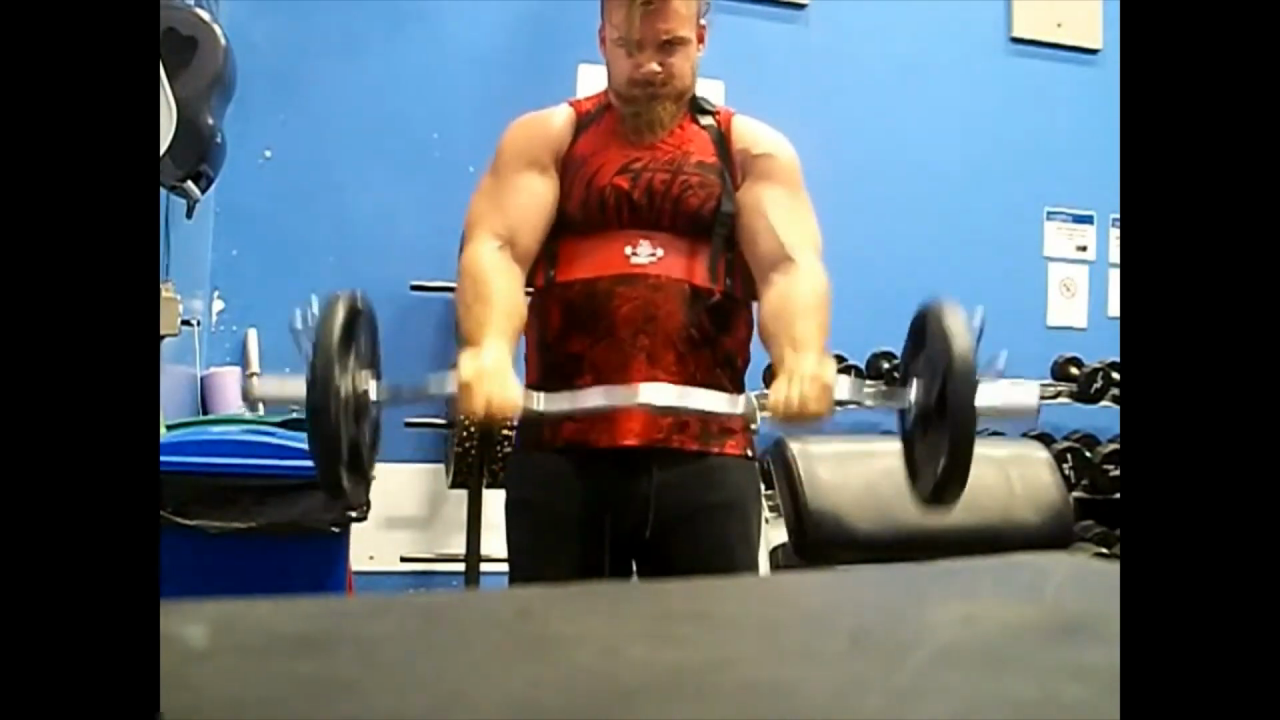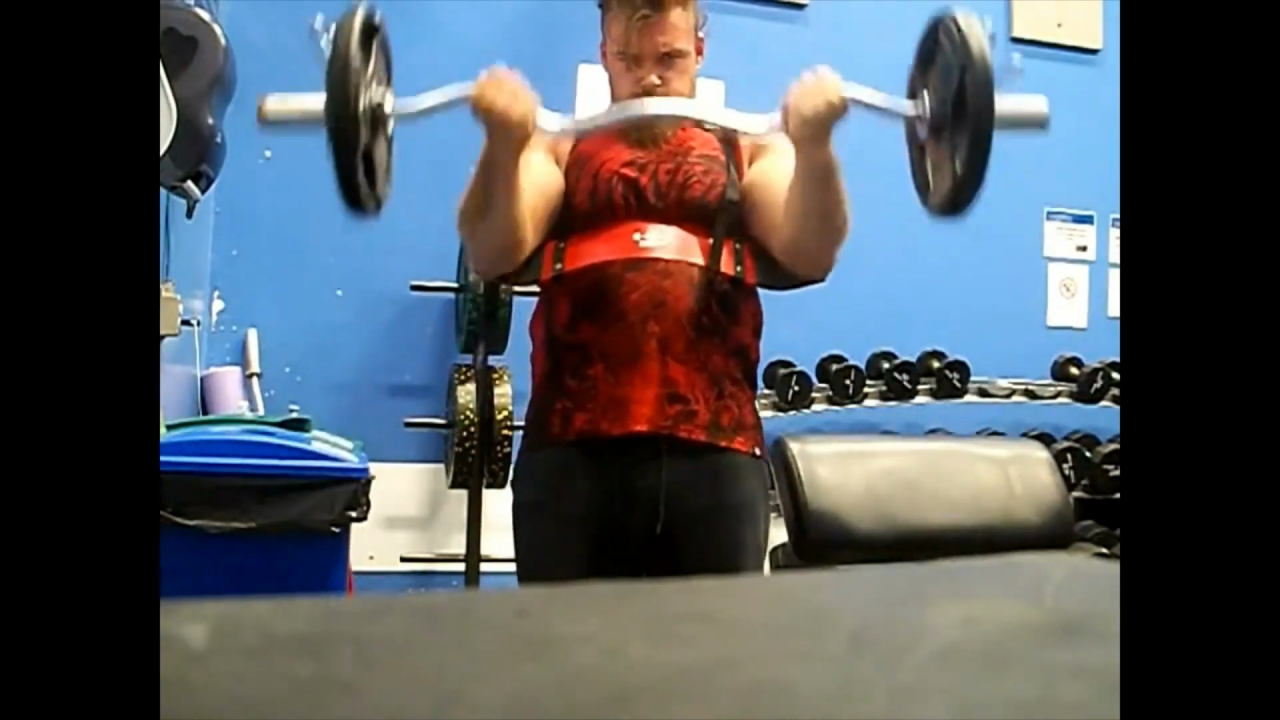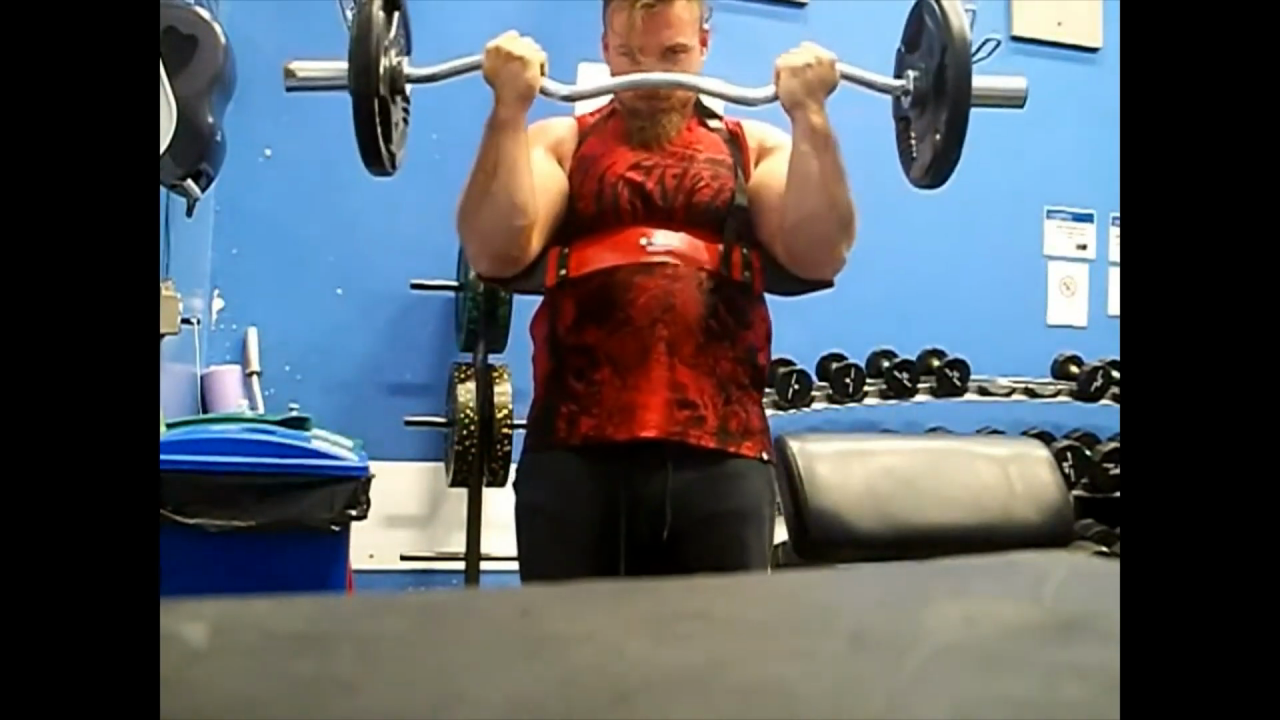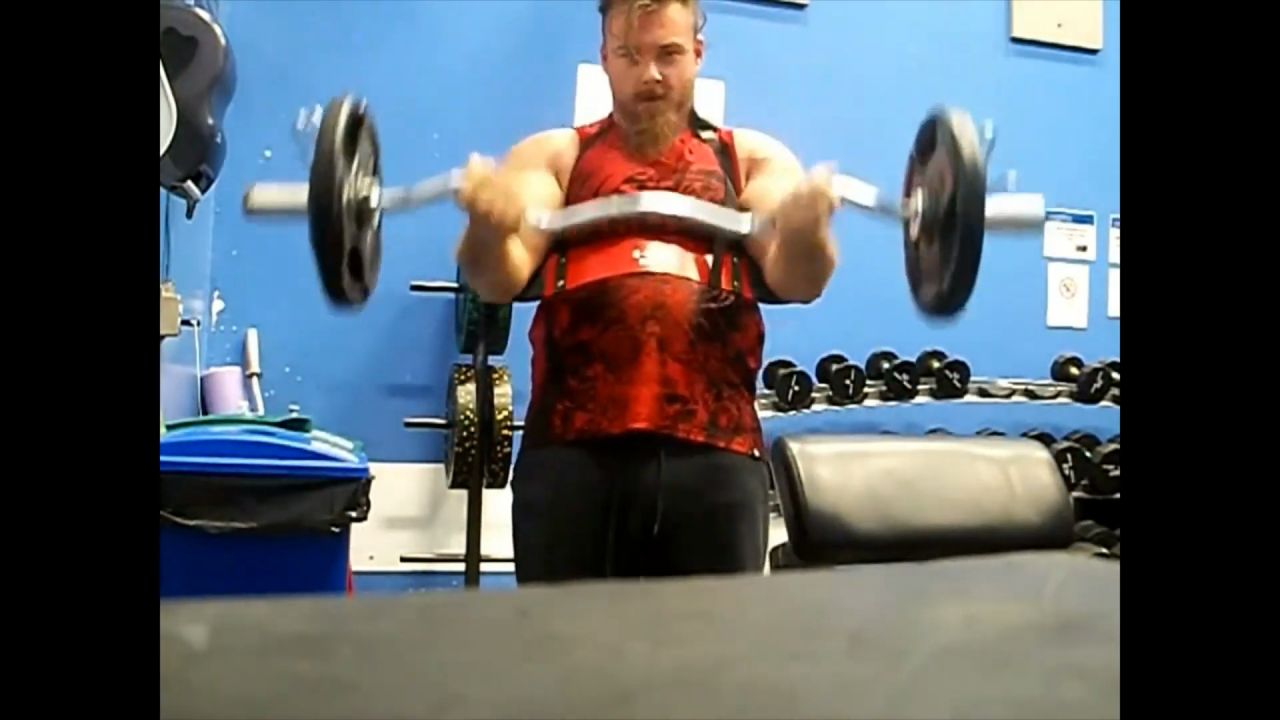
dt=0.4s
person 1, frame 1
left shoulder: (752, 148)
right shoulder: (545, 137)
left elbow: (790, 266)
right elbow: (493, 247)
left wrist: (803, 359)
right wrist: (488, 354)
left hip: (705, 449)
right hip: (564, 447)
person 1, frame 2
left shoulder: (752, 149)
right shoulder: (554, 147)
left elbow: (811, 254)
right elbow: (492, 252)
left wrist: (813, 145)
right wrist: (502, 145)
left hip: (714, 445)
right hip: (572, 442)
person 1, frame 3
left shoulder: (758, 147)
right shoulder: (556, 143)
left elbow: (820, 256)
right elbow: (495, 253)
left wrist: (809, 112)
right wrist: (508, 106)
left hip: (720, 452)
right hip: (576, 448)
person 1, frame 4
left shoulder: (753, 157)
right shoulder: (552, 156)
left elbow: (795, 274)
right elbow: (501, 269)
left wrist: (803, 230)
right wrist: (491, 225)
left hip: (713, 448)
right hip: (572, 446)
